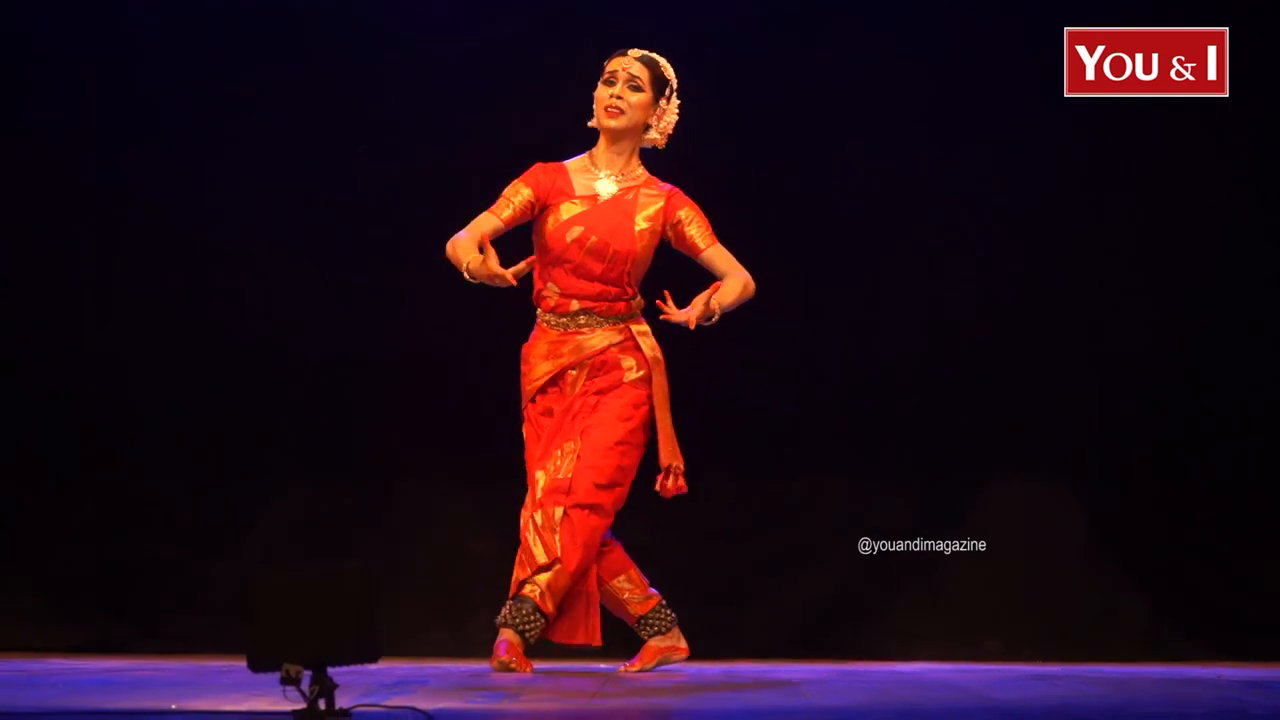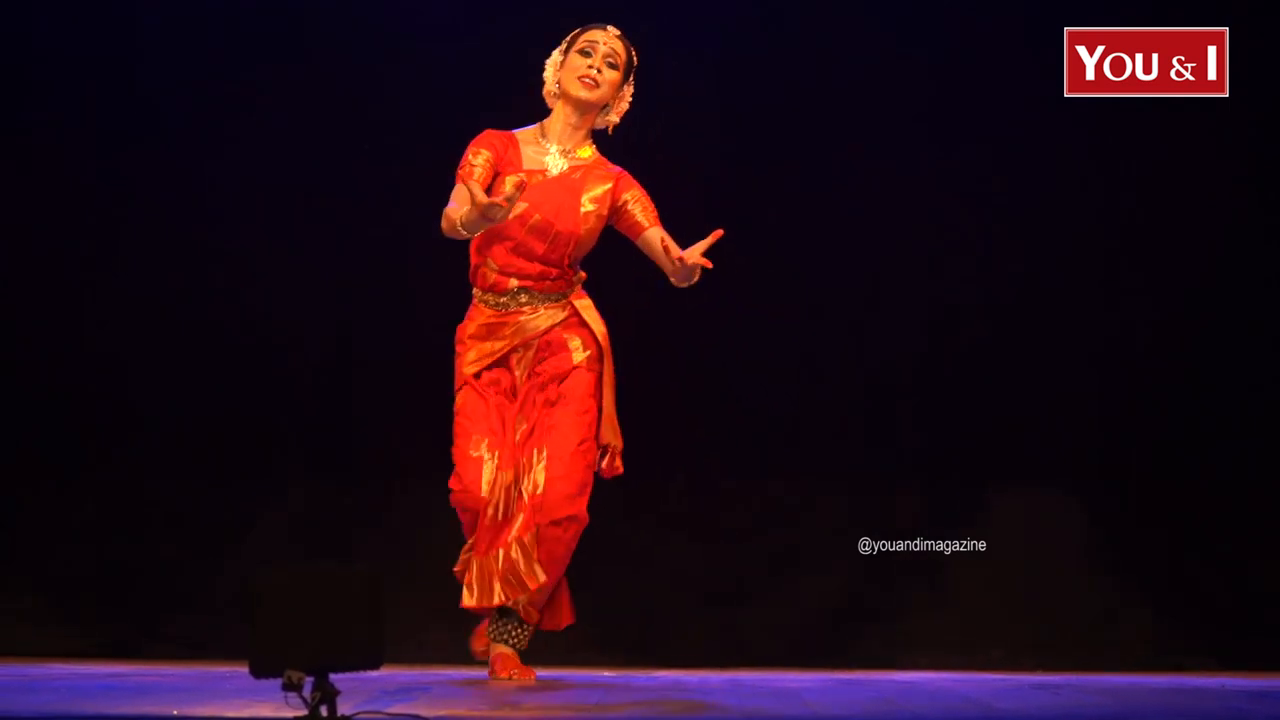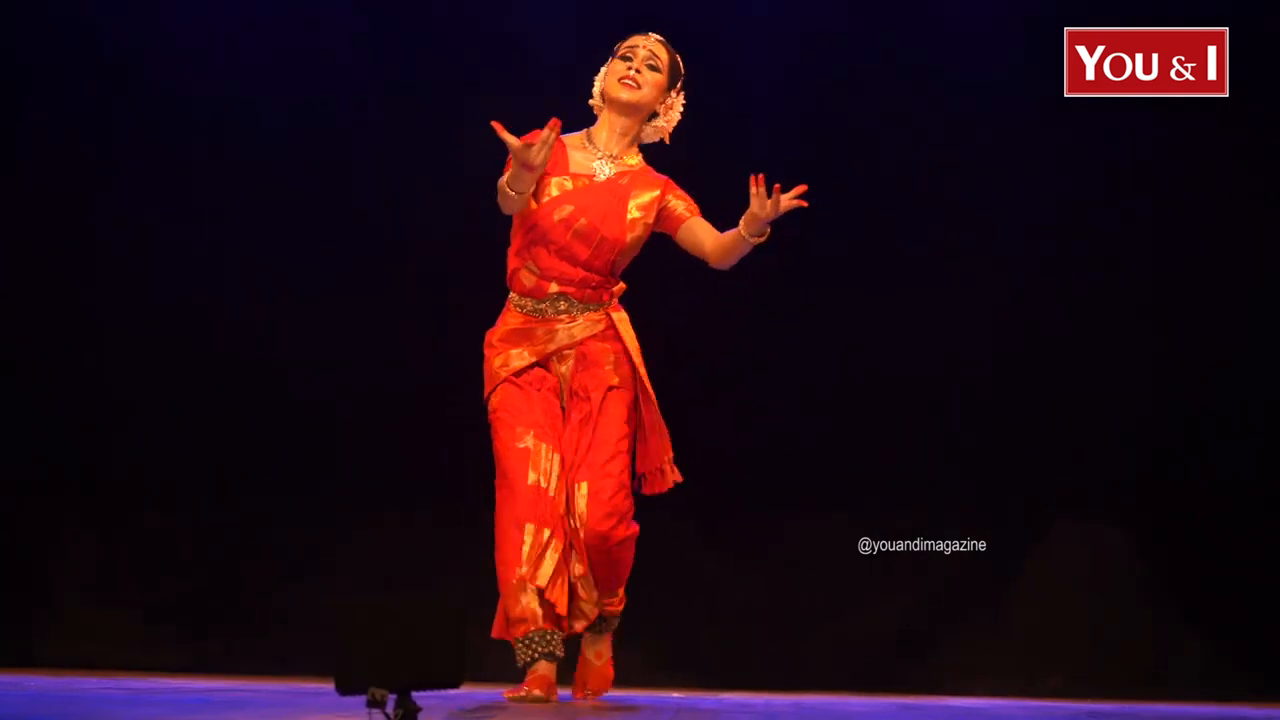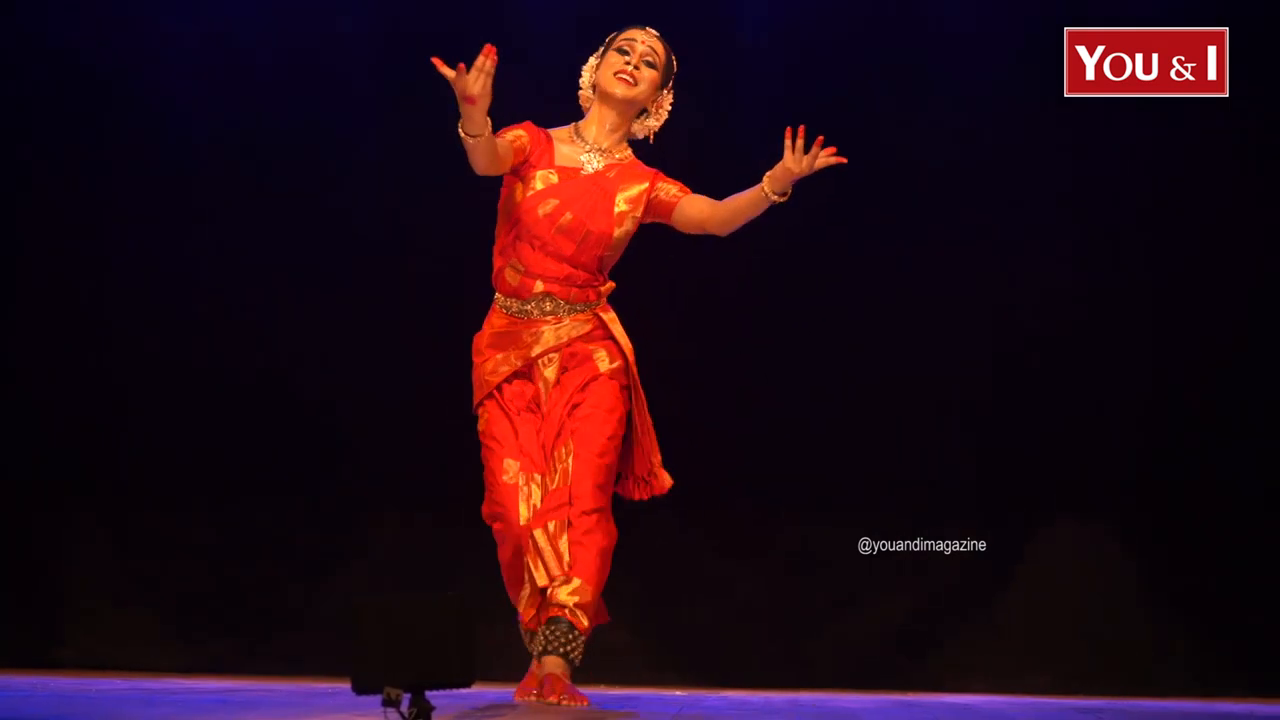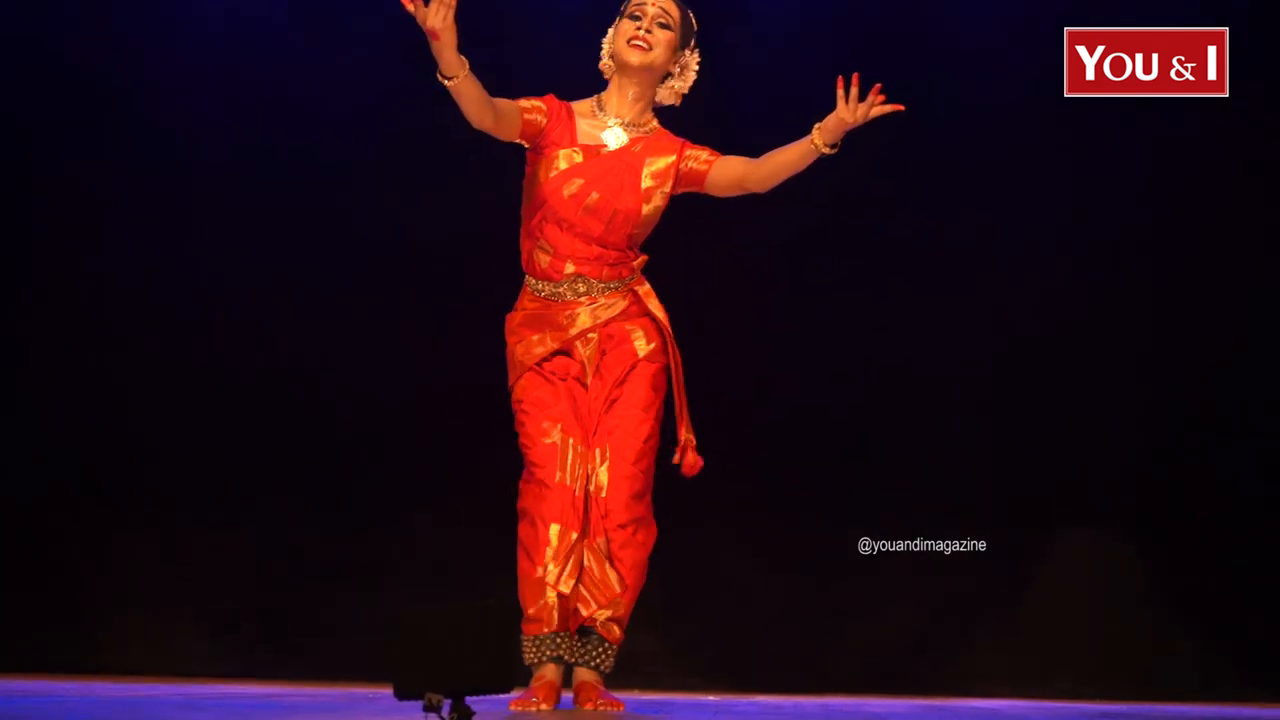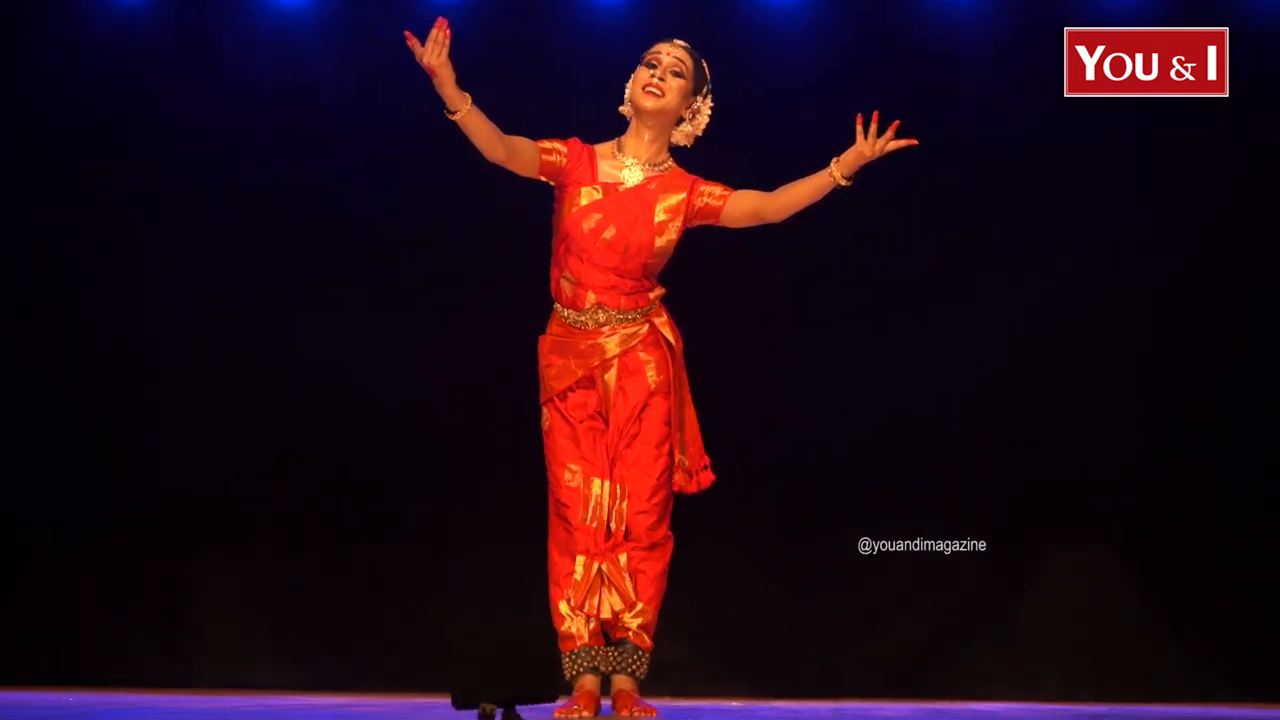
dt=0.4s
person 1, frame 1
left shoulder: (663, 202)
right shoulder: (546, 179)
left elbow: (741, 279)
right elbow: (461, 240)
left wrist: (705, 308)
right wrist: (477, 264)
left hip: (619, 363)
right hip: (548, 362)
left knee: (579, 498)
right knee: (570, 509)
left ankle: (516, 629)
right ankle: (662, 632)
person 1, frame 2
left shoulder: (611, 183)
right shoulder: (494, 148)
left elbow: (676, 265)
right elbow: (452, 221)
left wrist: (689, 267)
right wrist: (478, 216)
left hip: (563, 339)
right hip: (487, 338)
left knee: (553, 495)
right knee: (483, 485)
left ankle: (508, 632)
right ankle: (492, 610)
person 1, frame 3
left shoulder: (655, 191)
right shoulder: (545, 155)
left elbow: (719, 252)
right elbow: (511, 201)
left wrist: (756, 223)
right wrist: (520, 174)
left hip: (597, 348)
right hip: (521, 345)
left knee: (599, 508)
right knee: (530, 490)
left ankle: (596, 632)
right ankle: (539, 661)
person 1, frame 4
left shoulder: (643, 184)
right shoulder: (531, 143)
left elbow: (718, 218)
right elbow: (485, 159)
left wrist: (779, 181)
right wrist: (472, 110)
left hip: (588, 349)
right hip: (510, 346)
left knee: (579, 497)
right knee: (517, 511)
left ankle: (554, 663)
right ankle: (542, 638)
person 1, frame 5
left shoulder: (669, 157)
right shoulder: (552, 119)
left elbow: (754, 175)
right elbow: (485, 115)
left wrist: (829, 133)
left hip: (624, 332)
right hip: (544, 330)
left knee: (619, 496)
right knee: (553, 483)
left ankle: (589, 669)
right ankle: (546, 667)
person 1, frame 6
left shoulder: (685, 192)
right shoulder: (575, 160)
left elbow: (771, 207)
right elbow: (501, 149)
left wrist: (847, 165)
right wrist: (447, 85)
left hip: (641, 357)
right hip: (569, 355)
left knee: (640, 514)
right knee: (579, 513)
